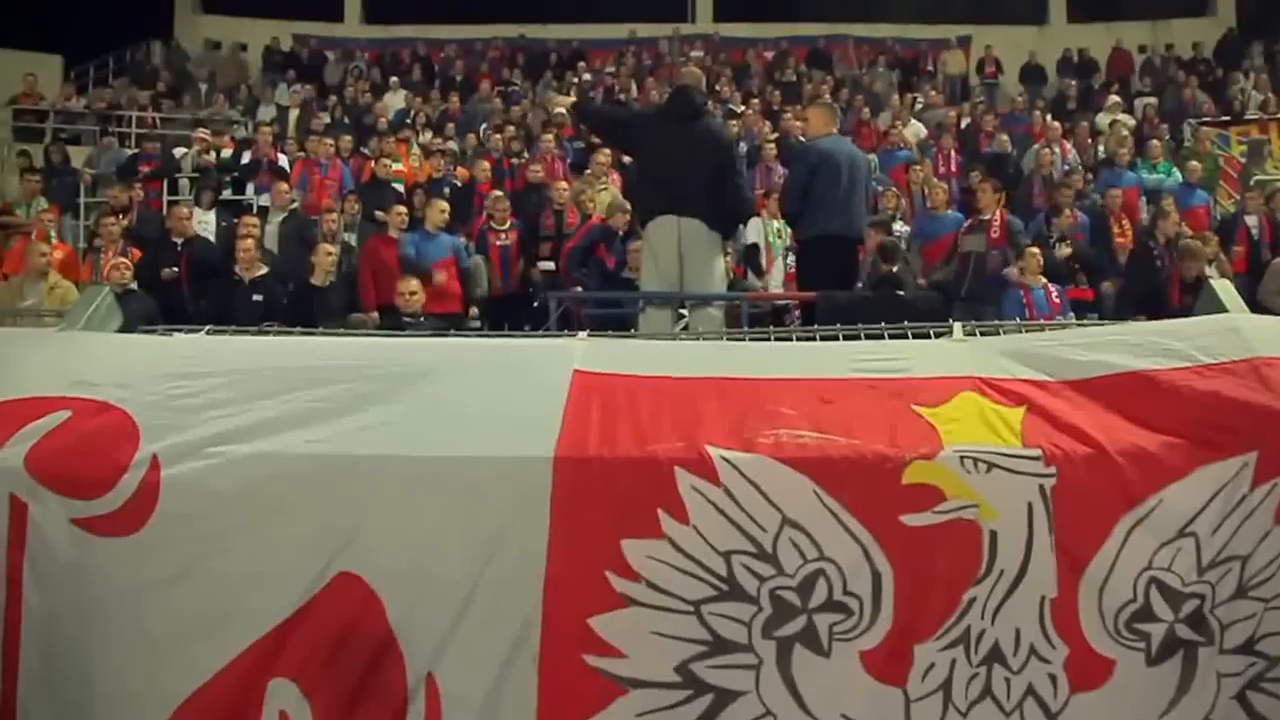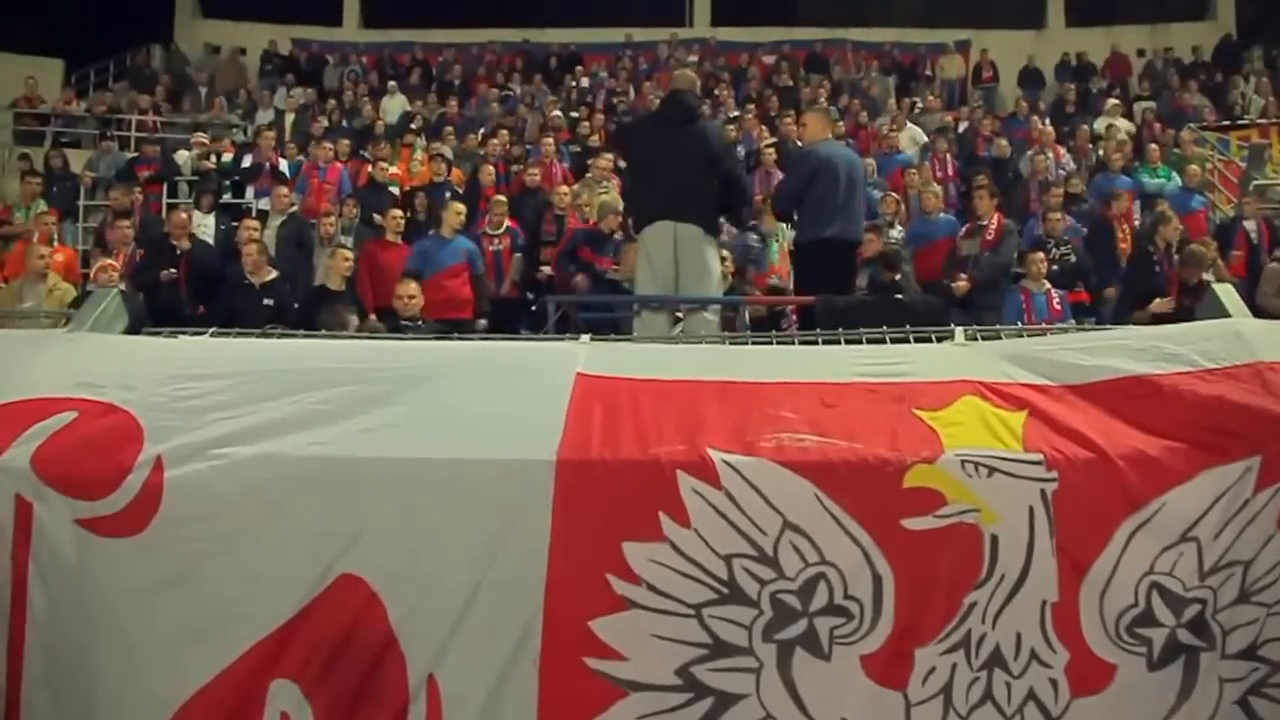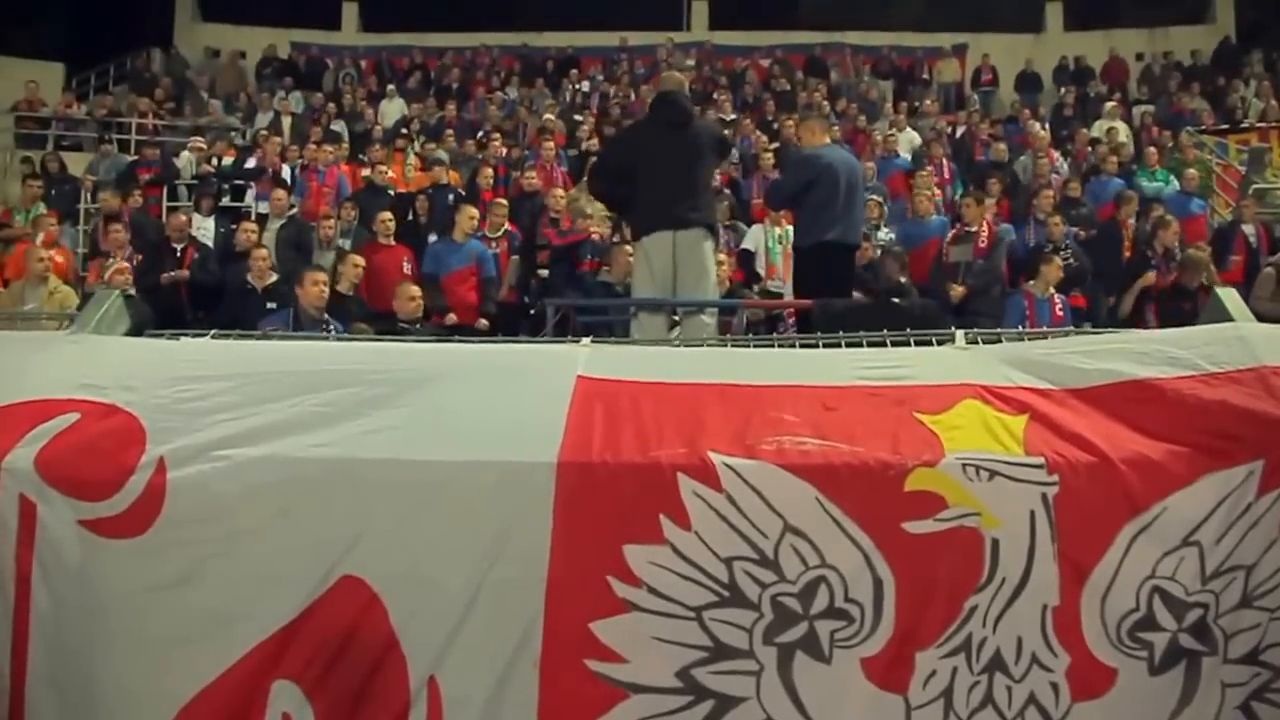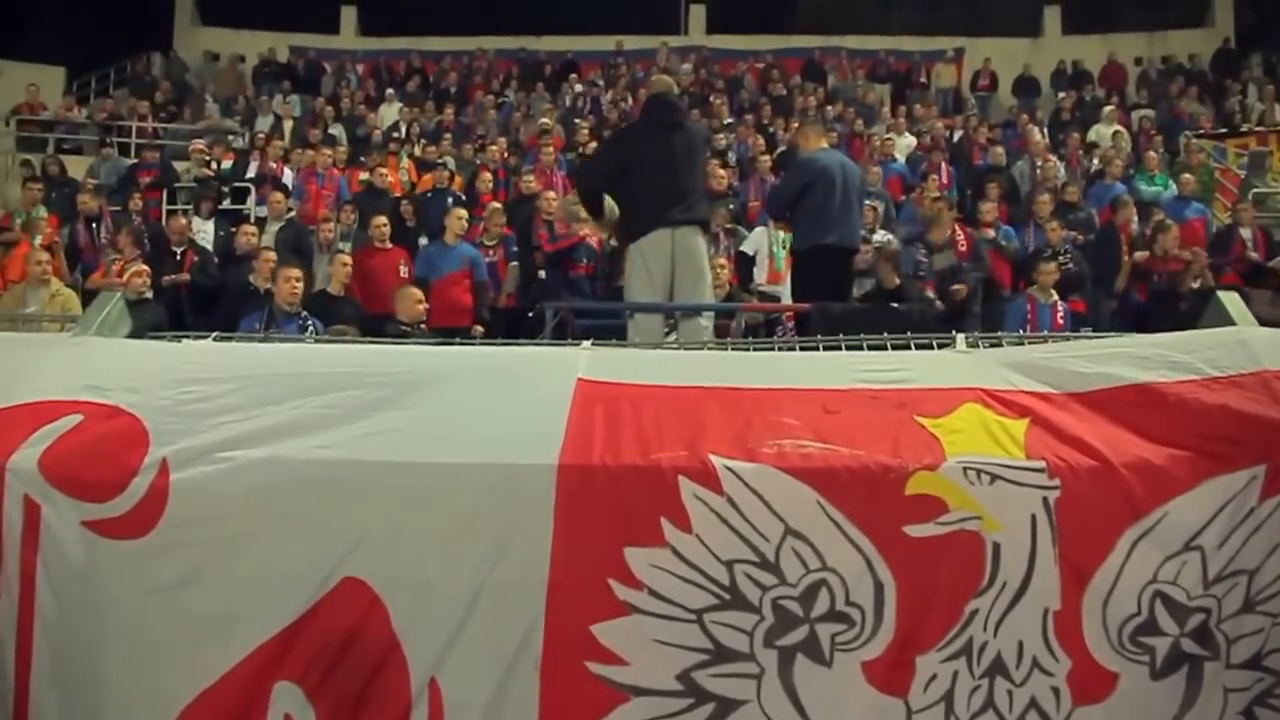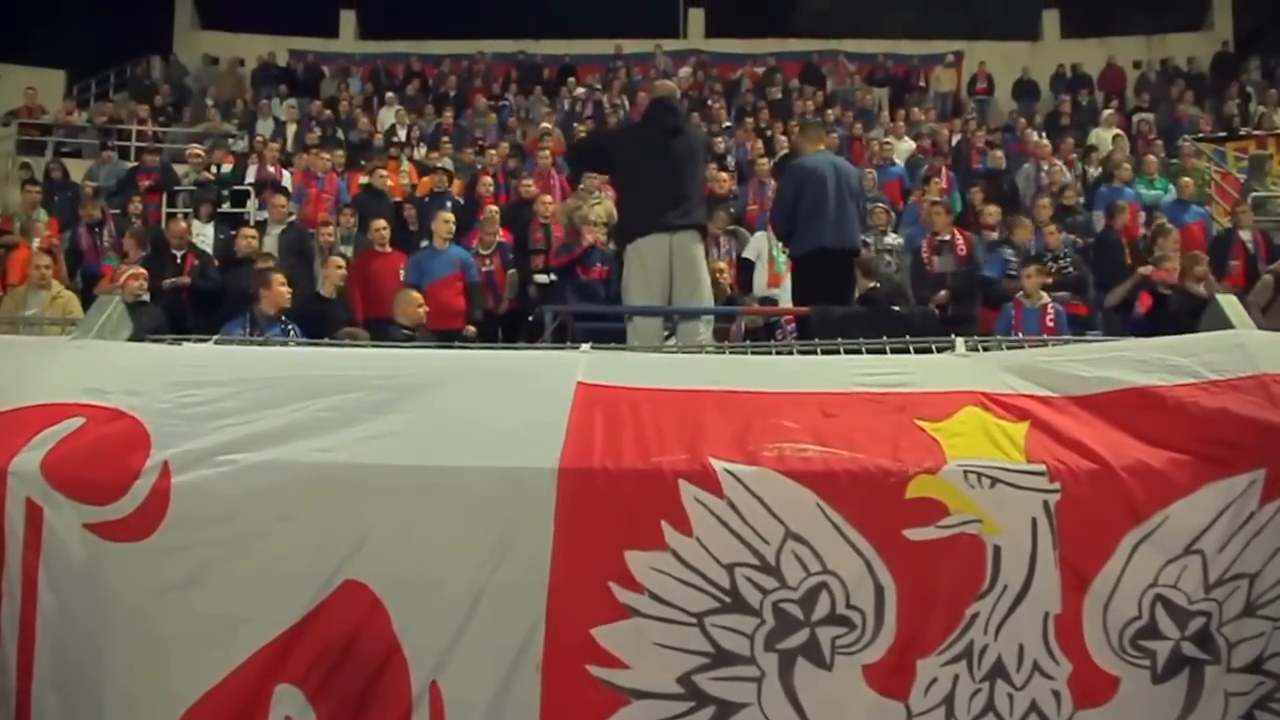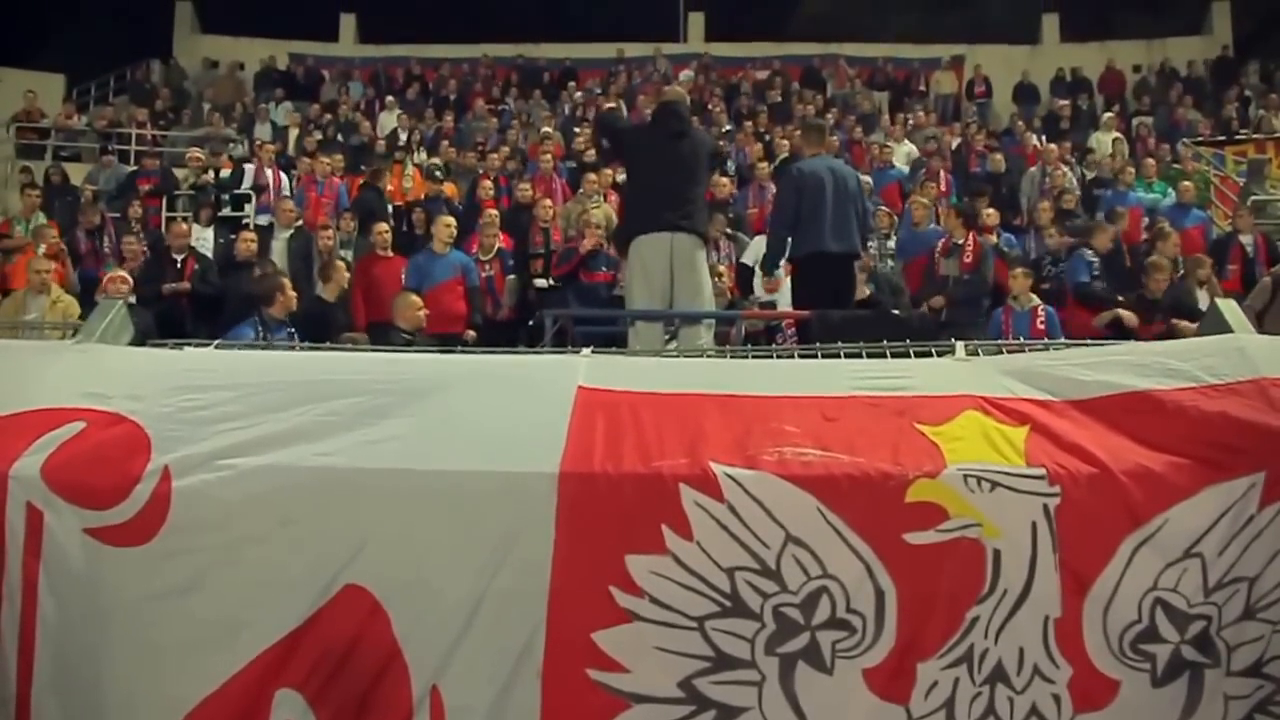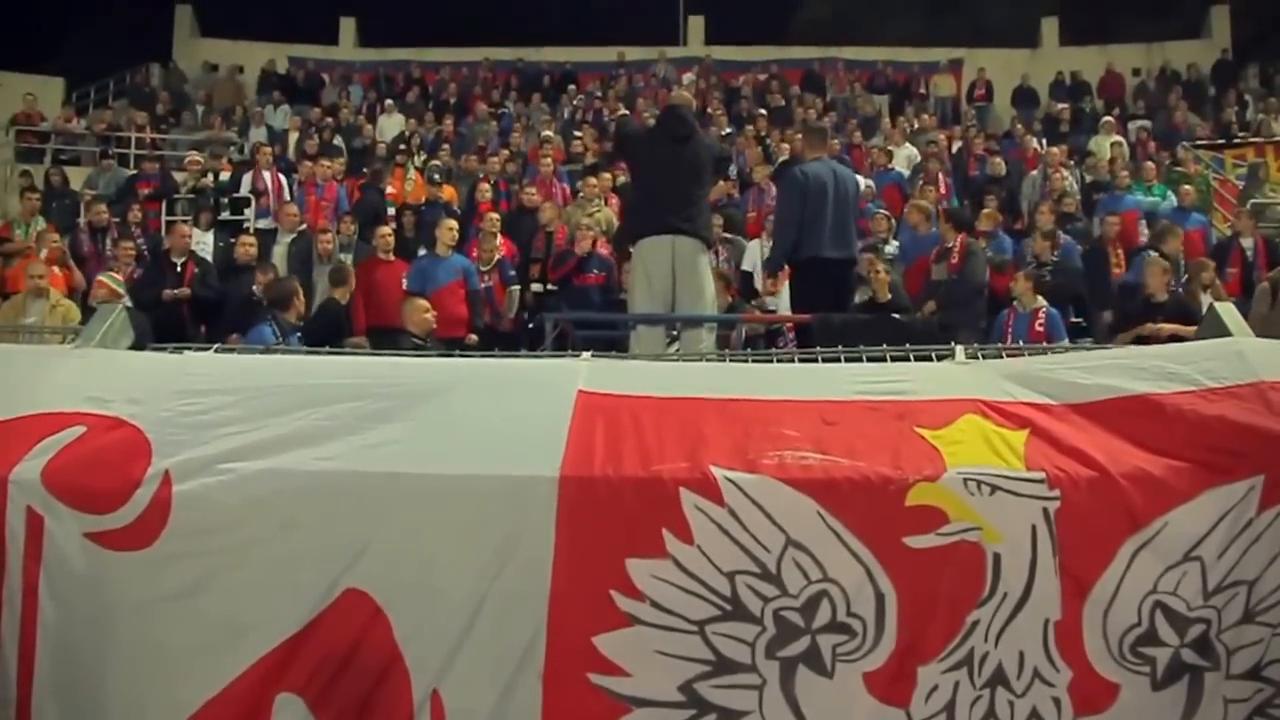
dt=0.5s
person 1, frame 1
left shoulder: (645, 123)
right shoulder: (716, 132)
left elbow: (605, 119)
right elbow: (732, 183)
left wrist: (575, 104)
right wrist: (731, 223)
left hip: (658, 220)
right hip: (703, 223)
left knee: (656, 300)
right knee: (708, 302)
person 1, frame 2
left shoulder: (639, 130)
right shoulder: (711, 133)
left elbow: (620, 141)
right elbow: (735, 184)
right wrist: (721, 212)
left hip: (654, 225)
right hip: (698, 226)
left knee: (652, 305)
right knee: (703, 305)
person 1, frame 3
left shoulder: (634, 135)
right shoulder: (708, 133)
left elbow: (600, 181)
right elbow: (724, 154)
left wrist: (628, 210)
left hip: (651, 228)
right hip: (695, 228)
left knee: (649, 309)
right knee: (699, 308)
person 1, frame 4
left shoulder: (628, 136)
right shoulder: (697, 133)
left elbow: (590, 177)
left wrist: (598, 213)
left hip: (646, 229)
right hip: (690, 228)
left knee: (645, 311)
right knee: (696, 310)
person 1, frame 5
left shoulder: (627, 137)
right shoulder: (698, 138)
left elbow: (580, 153)
left hip: (643, 232)
right hip: (687, 232)
left knee: (644, 314)
person 1, frame 6
left shoulder: (635, 137)
right shoulder: (704, 142)
left elbow: (609, 124)
right elbow: (713, 166)
left wrist: (608, 110)
left hip: (646, 234)
right hip: (689, 234)
left knee: (645, 314)
right knee: (696, 314)
person 1, frame 7
left shoulder: (640, 140)
right shoulder: (709, 147)
left elbow: (622, 132)
right elbow: (724, 165)
left wrist: (622, 117)
left hip: (650, 236)
right hip: (693, 237)
left knee: (647, 315)
right knee: (698, 316)
person 2, frame 1
left shoulder: (811, 150)
right shoulder: (859, 155)
left elbow: (790, 197)
right elbow: (867, 199)
left wrist: (797, 225)
left hip: (818, 238)
right hip: (851, 236)
left knee: (815, 307)
person 2, frame 2
left shoulder: (808, 155)
right shoulder: (854, 158)
left elbow: (783, 199)
left wrist: (792, 219)
left hip: (816, 242)
right hip: (849, 240)
left knee: (812, 310)
person 2, frame 3
left shoulder: (809, 159)
right shoulder: (854, 162)
left elbow: (774, 197)
left wrist: (792, 204)
left hip: (815, 246)
right hip: (848, 244)
left knee: (811, 315)
person 2, frame 4
left shoulder: (807, 163)
right shoulder: (852, 167)
left elbow: (775, 203)
right elbow: (858, 208)
left wrist: (788, 219)
left hip: (813, 249)
right hip: (846, 247)
left knee: (810, 318)
person 2, frame 5
left shoulder: (799, 168)
right shoulder: (851, 170)
left elbow: (780, 216)
right elbow: (861, 212)
left wrist: (792, 241)
left hip: (811, 253)
right hip: (846, 252)
left knee: (810, 322)
person 2, frame 6
left shoulder: (797, 172)
right shoulder: (850, 173)
left elbow: (781, 223)
right elbow: (865, 220)
left wrist: (769, 265)
left hip: (810, 259)
right hip: (845, 258)
left knee: (810, 327)
person 2, frame 7
left shoulder: (798, 175)
right shoulder: (849, 176)
left elbow: (785, 225)
left wrist: (773, 267)
left hip: (810, 262)
right hip: (845, 261)
left knee: (810, 330)
